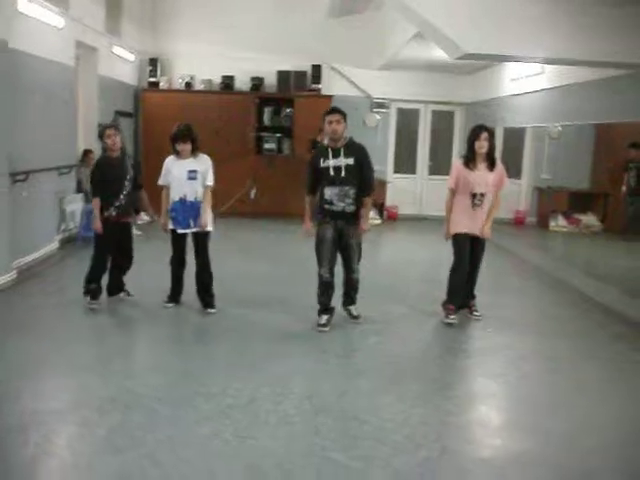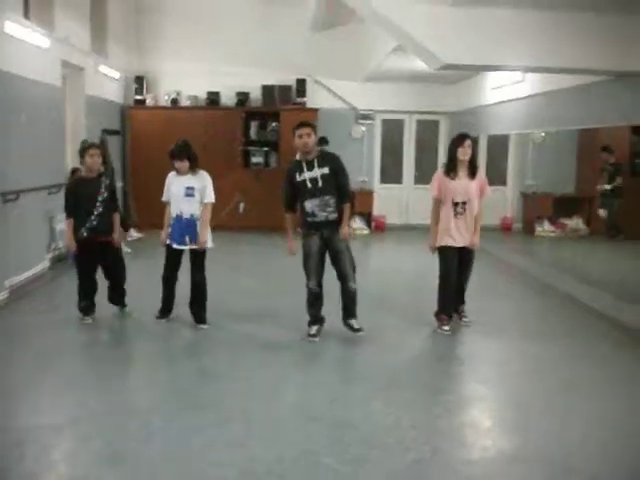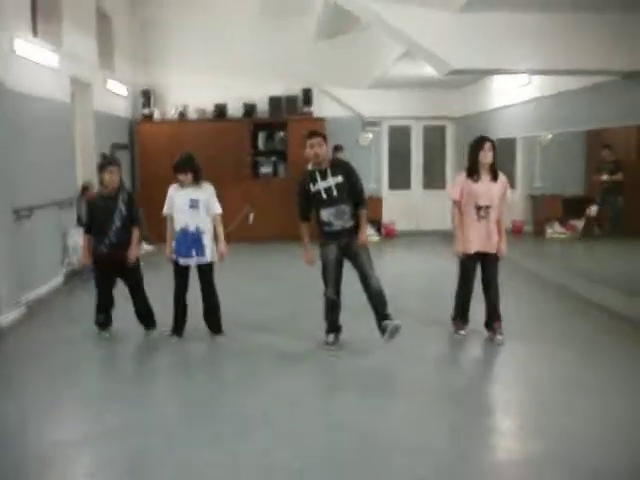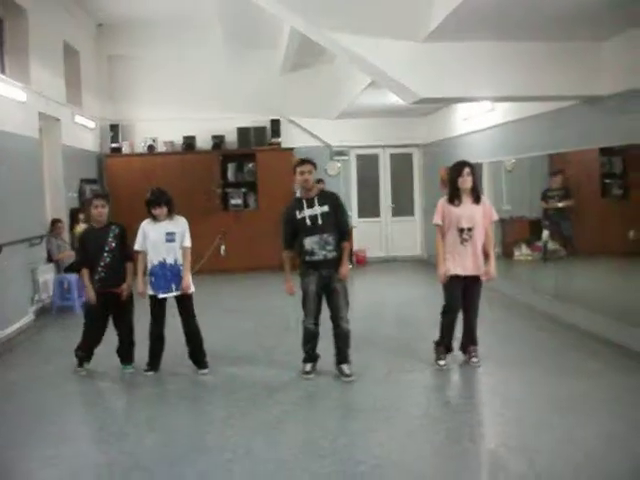
dt=0.4s
person 1, frame 1
left shoulder: (358, 151)
right shoulder: (318, 155)
left elbow: (367, 187)
right elbow: (311, 190)
left wrist: (365, 218)
right wrist: (307, 219)
left hip: (351, 220)
right hip: (326, 220)
left knee: (352, 267)
right knee: (325, 269)
left ankle: (350, 303)
right ankle: (325, 311)
person 1, frame 2
left shoulder: (332, 160)
right shoulder: (293, 170)
left elbow: (345, 194)
right elbow: (290, 207)
left wrist: (345, 224)
right wrist: (290, 237)
left hip: (335, 229)
right hip: (311, 232)
left knee: (347, 275)
right knee: (313, 281)
left ankle: (350, 317)
right ankle: (315, 321)
person 1, frame 3
left shoulder: (344, 168)
right shoulder: (306, 180)
left elbow: (360, 200)
right elbow: (304, 217)
left wrist: (363, 229)
right wrist: (306, 247)
left hip: (353, 235)
right hip: (329, 241)
left knee: (370, 278)
right knee: (331, 289)
left ankle: (384, 321)
right ankle: (332, 330)
person 1, frame 4
left shoulder: (332, 200)
right shoulder: (293, 208)
left elbow: (345, 233)
right elbow: (288, 245)
left wrist: (345, 263)
right wrist: (288, 277)
left hip: (335, 268)
right hip: (310, 271)
left knee: (341, 317)
right knee: (310, 319)
left ankle: (343, 362)
right ankle: (310, 359)
person 2, frame 1
left shoulder: (496, 167)
right shoulder: (460, 166)
left elbow: (496, 200)
right elbow: (451, 196)
left wrist: (488, 224)
right wrist: (448, 223)
left hip: (480, 226)
right hip: (461, 224)
left knee: (474, 266)
right knee: (461, 264)
left ankle: (468, 301)
right ankle: (451, 305)
person 2, frame 2
left shoulder: (478, 176)
right shoulder: (442, 175)
left elbow: (479, 208)
right elbow: (435, 207)
left wrist: (477, 234)
right wrist: (433, 235)
left hip: (468, 236)
right hip: (447, 236)
left knee: (463, 275)
right knee: (448, 275)
left ankle: (458, 306)
right ankle: (443, 315)
person 2, frame 3
left shoulder: (500, 179)
right shoulder: (463, 179)
left elbow: (501, 212)
right elbow: (456, 211)
left wrist: (502, 239)
right wrist: (459, 240)
left hip: (491, 241)
right hip: (469, 241)
left knee: (491, 283)
right knee: (466, 282)
left ankle: (494, 324)
right ankle: (460, 319)
person 2, frame 4
left shoulder: (483, 203)
right shoulder: (445, 203)
left elbow: (488, 235)
right elbow: (440, 236)
left wrist: (491, 261)
right wrist: (441, 264)
left hip: (475, 265)
right hip: (453, 265)
left knee: (471, 309)
right knee: (452, 307)
left ankle: (470, 347)
right ankle: (442, 348)
person 3, frame 1
left shoulder: (204, 161)
right shoulder: (170, 162)
left elbow: (207, 190)
right elbow: (166, 190)
left wrist: (205, 215)
right wrist: (164, 215)
left hip: (198, 216)
right hip: (177, 217)
left knee: (202, 258)
right knee: (177, 258)
left ankle: (207, 299)
right ankle: (174, 295)
person 3, frame 2
left shoulder: (203, 177)
right shoulder: (171, 178)
left elbow: (207, 207)
right elbow: (168, 206)
left wrist: (203, 233)
right wrist: (165, 229)
left hip: (196, 233)
right hip: (175, 233)
left knee: (198, 275)
right knee: (169, 272)
left ankle: (199, 315)
right ankle: (165, 309)
person 3, frame 3
left shoulder: (207, 189)
right shoulder: (173, 191)
left elbow: (216, 217)
right elbow: (170, 219)
left wrist: (221, 242)
right wrist: (169, 245)
left hip: (203, 247)
right hip: (181, 247)
left knee: (208, 287)
right knee: (180, 289)
left ankle: (215, 326)
right ankle: (177, 328)
person 3, frame 4
left shoulder: (180, 222)
right shoulder: (145, 226)
left elbow: (186, 251)
right elbow: (141, 255)
left wrist: (186, 277)
right wrist: (140, 280)
left hip: (179, 279)
right hip: (156, 281)
left knee: (189, 320)
right knee: (156, 323)
left ankle: (199, 360)
right ankle: (153, 362)
person 4, frame 1
left shoulder: (129, 162)
right shoulder: (101, 164)
left elbow: (138, 188)
right elbow: (96, 194)
left wrist: (148, 208)
right wrist: (96, 218)
left hip: (125, 217)
right hip: (107, 218)
left knee: (124, 256)
right knee: (101, 255)
left ankle: (116, 288)
right ankle: (91, 292)
person 4, frame 2
left shoulder: (106, 182)
right shoulder: (75, 185)
left elbow: (114, 209)
right elbow: (70, 214)
left wrist: (117, 231)
right wrist: (70, 238)
left hip: (106, 237)
right hip: (84, 239)
left knee: (117, 272)
right knee: (86, 276)
left ankle: (118, 300)
right ankle: (87, 310)
person 4, frame 3
left shoulder: (126, 196)
right shoulder: (94, 201)
left elbow: (135, 224)
right elbow: (89, 230)
left wrist: (135, 247)
right wrist: (87, 253)
left hip: (126, 253)
right hip: (103, 255)
left knee: (137, 289)
right knee: (104, 291)
left ankle: (149, 324)
right ankle: (103, 324)
person 4, frame 4
left shoulder: (119, 230)
right shoulder: (86, 235)
left elbow: (128, 258)
right elbow: (83, 265)
left wrist: (128, 282)
right wrist: (89, 289)
left hip: (120, 288)
right hip: (97, 290)
left knee: (125, 326)
right knee: (93, 326)
left ankle: (127, 360)
right ankle: (82, 358)
